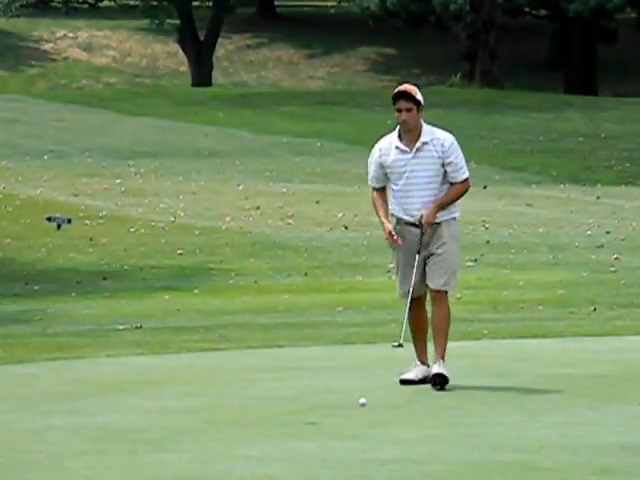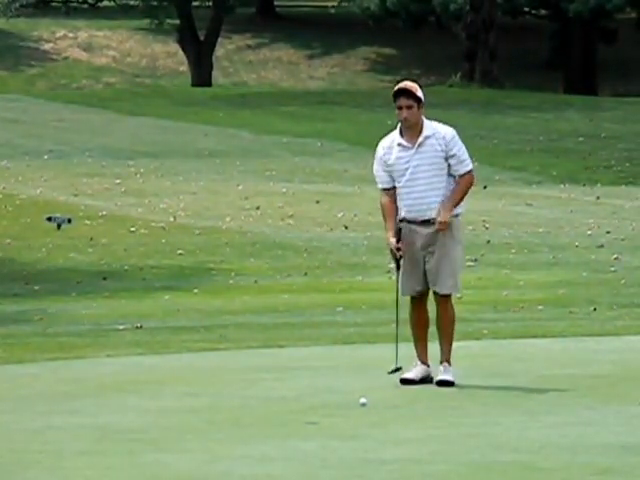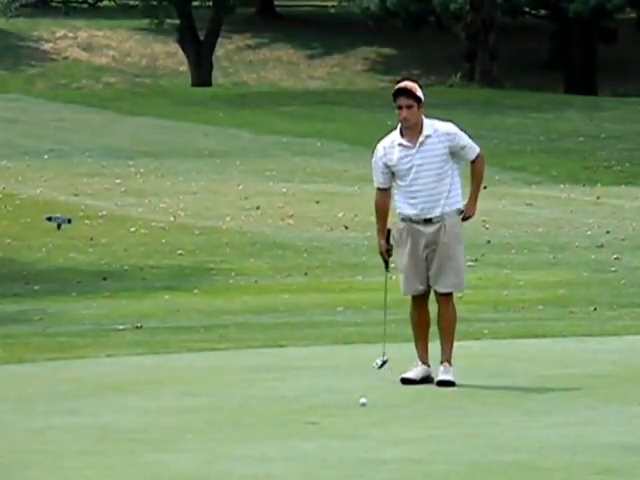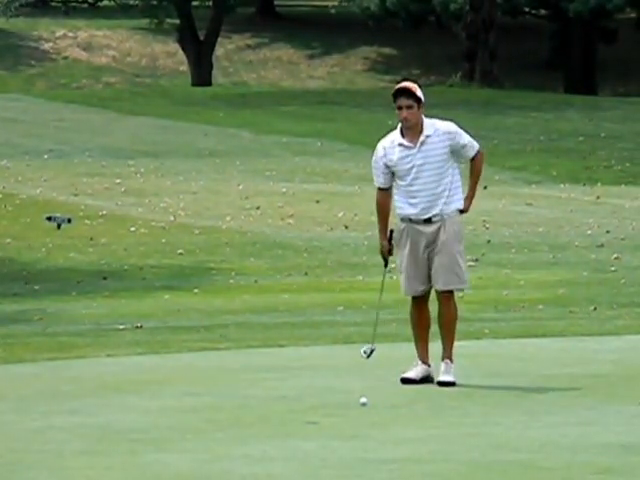
dt=0.3s
person 1, frame 1
left shoulder: (443, 141)
right shoulder: (382, 149)
left elbow: (463, 183)
right elbow: (378, 190)
left wrist: (434, 209)
right wrist: (386, 223)
left hip: (441, 226)
right hip: (405, 230)
left knee: (439, 293)
right knee: (415, 298)
left ankle: (439, 362)
right ankle: (422, 364)
person 1, frame 2
left shoulder: (445, 136)
right shoulder: (386, 148)
left elbow: (467, 176)
right elbow: (387, 194)
left wrist: (447, 209)
right wrist: (391, 234)
left hip: (444, 227)
right hip: (409, 229)
left knee: (443, 295)
right knee: (416, 298)
left ankle: (446, 364)
right ankle: (422, 364)
person 1, frame 3
left shoulder: (447, 133)
right shoulder: (385, 148)
left elbow: (477, 157)
right elbow: (382, 193)
left wrist: (472, 201)
right wrist: (381, 235)
left hip: (445, 223)
right hip: (409, 228)
left knee: (444, 295)
right knee: (417, 296)
left ankle: (446, 364)
right ankle: (423, 364)
person 1, frame 4
left shoulder: (447, 132)
right shoulder: (385, 148)
left elbow: (476, 154)
right elbow: (383, 193)
left wrist: (470, 195)
right wrist: (382, 235)
left hip: (446, 222)
right hip: (411, 228)
left knee: (445, 293)
right knee: (417, 297)
left ankle: (447, 361)
right ankle: (423, 364)
